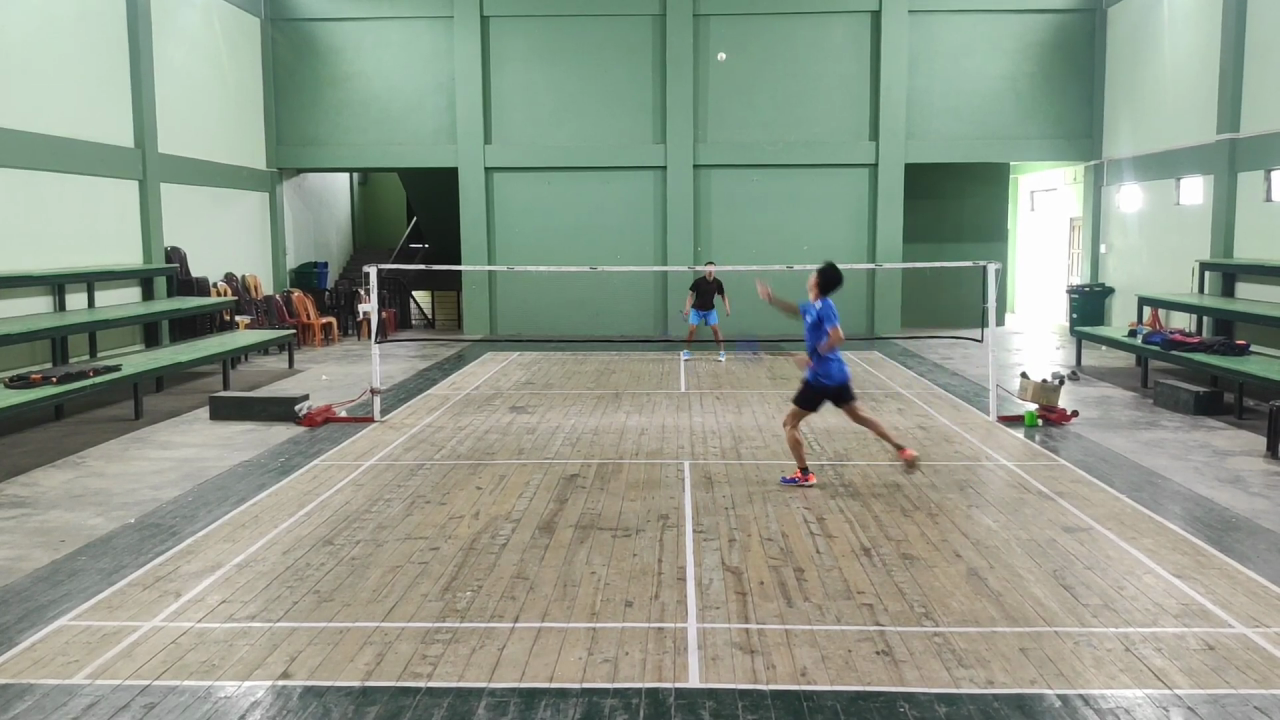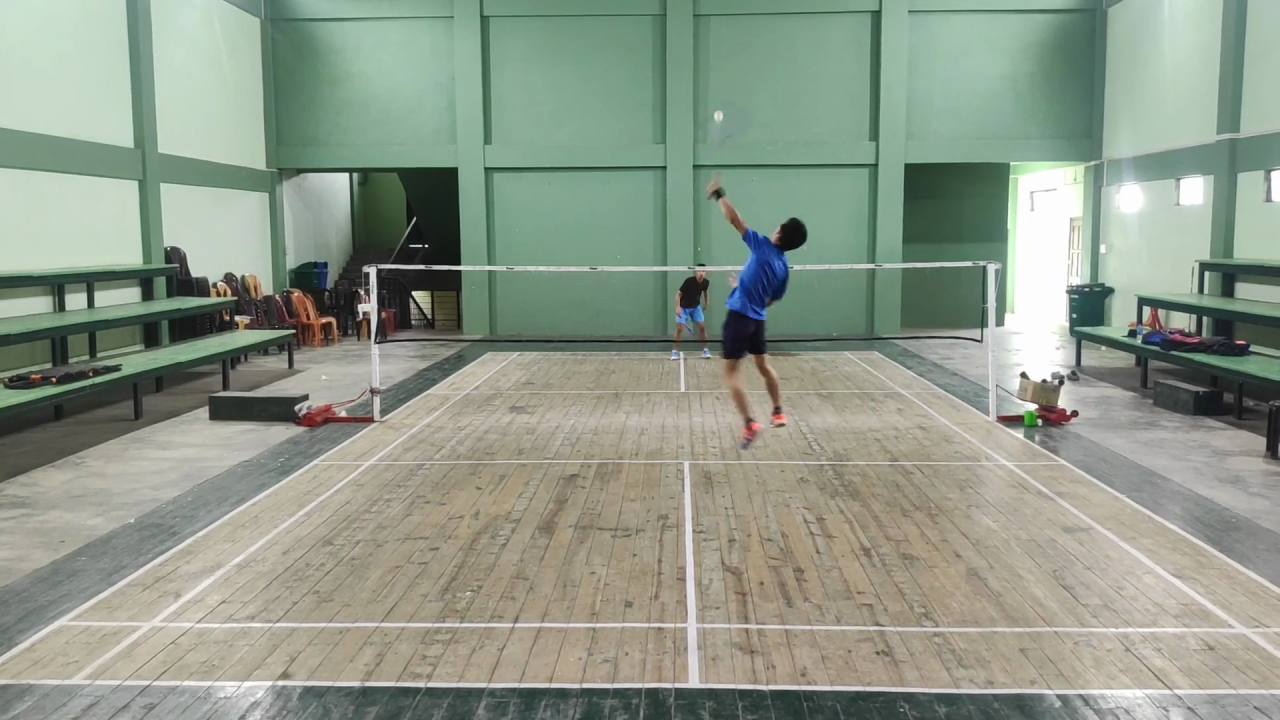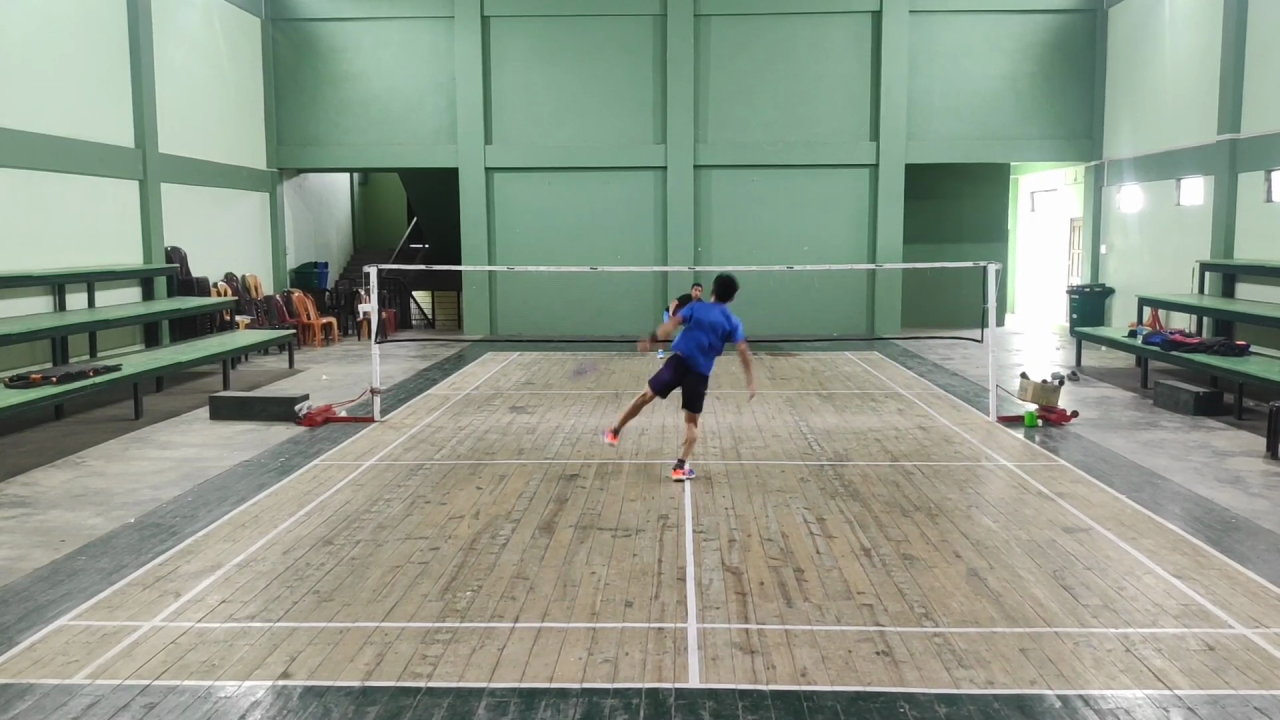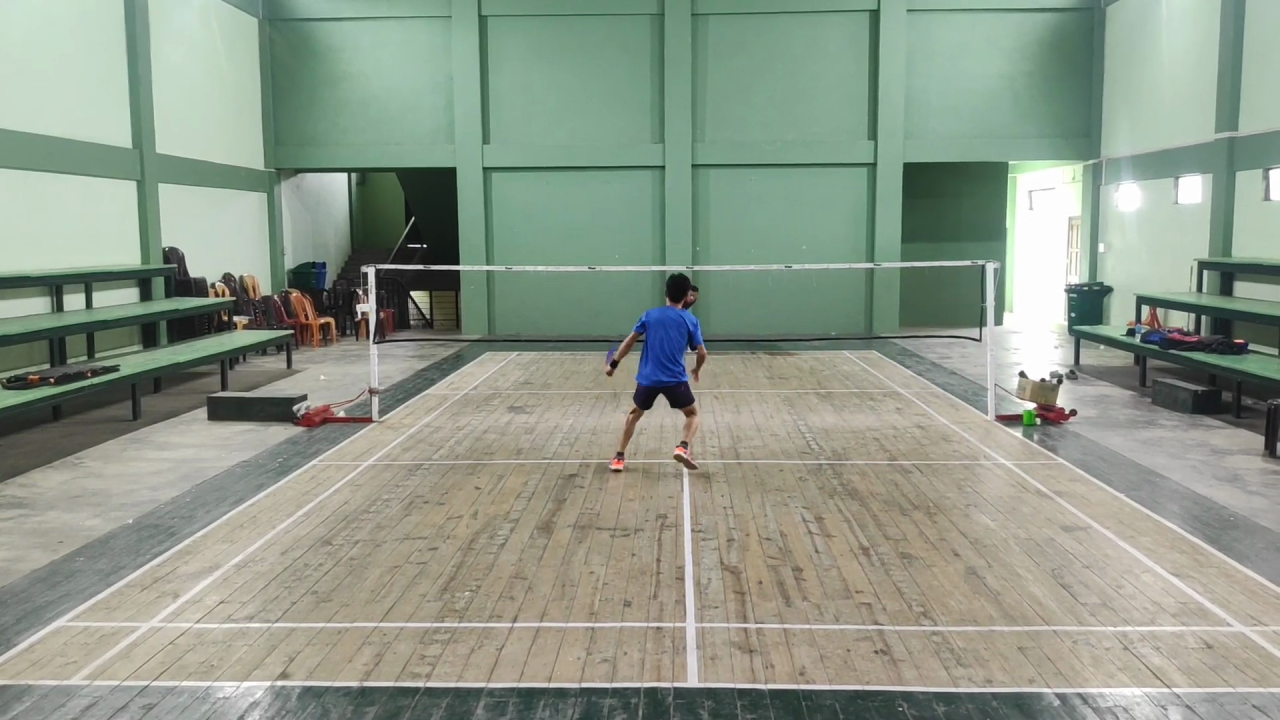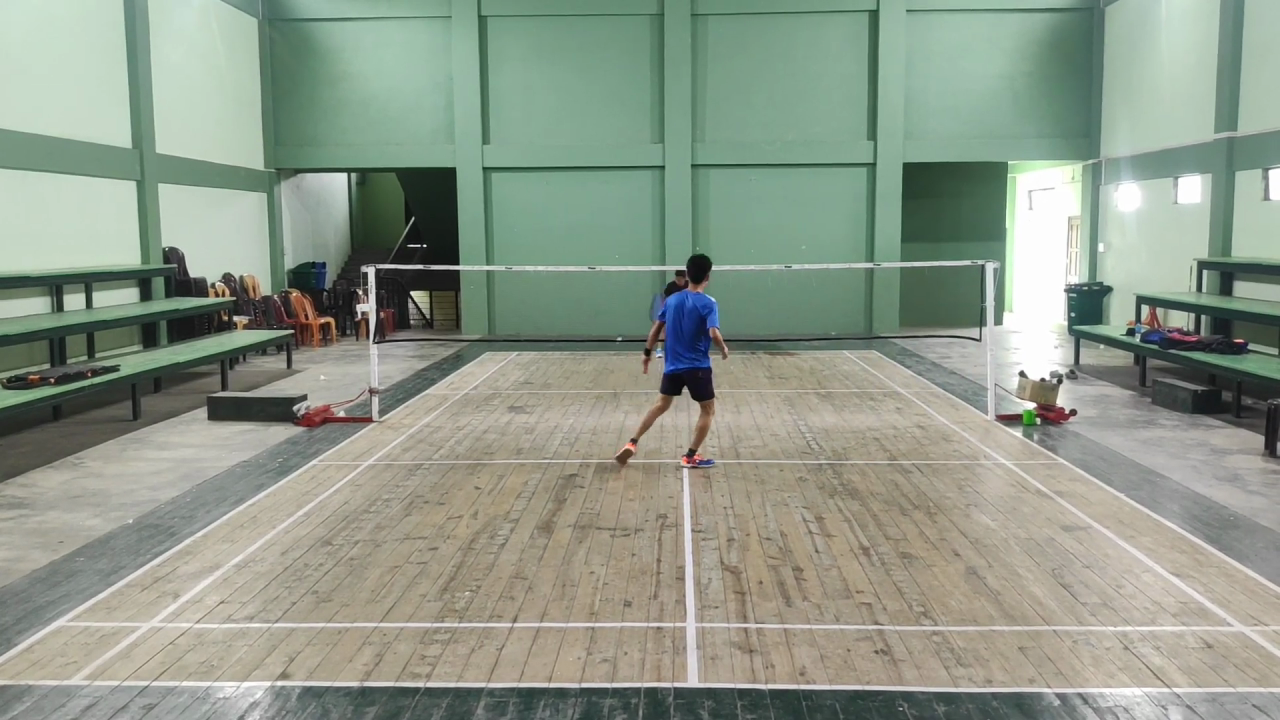
dt=0.3s
person 1, frame 1
left shoulder: (825, 310)
right shoulder: (813, 306)
left elbow: (837, 337)
right elbow: (797, 311)
left wrist: (814, 356)
right wrist: (772, 299)
left hip: (821, 378)
right hip: (836, 375)
left knee: (790, 423)
right knee: (858, 416)
left ankle: (804, 473)
right ankle: (902, 450)
person 1, frame 2
left shoulder: (765, 248)
right shoulder: (783, 269)
left elbow: (736, 221)
left wrist: (719, 195)
left hip: (740, 316)
right hip: (757, 318)
left knee: (731, 374)
right knee: (763, 366)
left ankle: (749, 424)
right ankle: (778, 412)
person 1, frame 3
left shoulder: (697, 306)
right shoulder: (733, 322)
left elbow: (674, 323)
right elbow: (743, 350)
left wrist: (653, 338)
right wrist: (750, 380)
left hip: (680, 363)
right hip: (700, 374)
left knee: (645, 398)
right knee: (692, 423)
left ankle: (615, 432)
right ankle: (681, 466)
person 1, frame 4
left shoulder: (650, 315)
right shoulder: (691, 320)
left elbow: (630, 341)
right elbow: (702, 353)
left wrist: (613, 364)
right wrist: (696, 370)
left hip: (648, 378)
right hip: (675, 379)
left knee: (635, 414)
right knee: (692, 415)
left ankle: (619, 458)
right ankle: (683, 448)
person 1, frame 5
left shoulder: (671, 301)
right shoulder: (708, 303)
left elbow: (655, 330)
right elbow: (714, 335)
left wrist: (647, 353)
right wrist: (723, 348)
left hip: (673, 365)
right hip: (697, 366)
left knee: (660, 406)
right knee: (708, 411)
left ankle: (631, 444)
right ankle: (690, 456)
